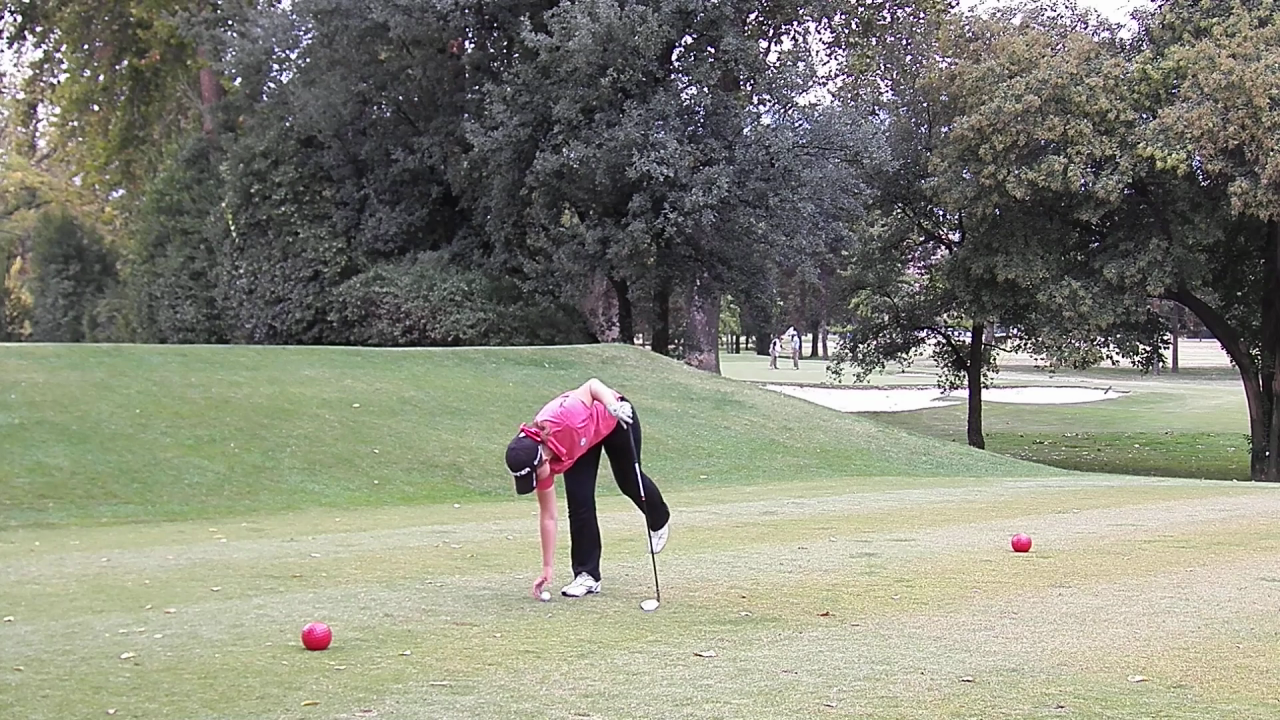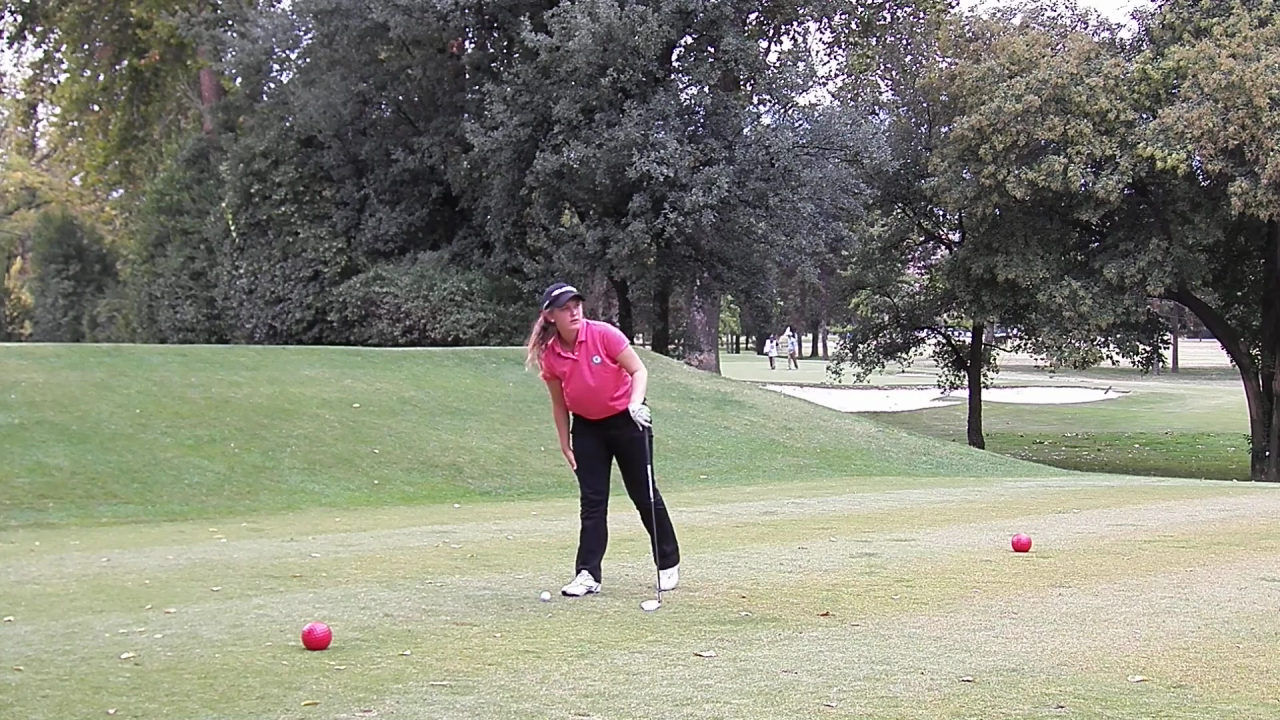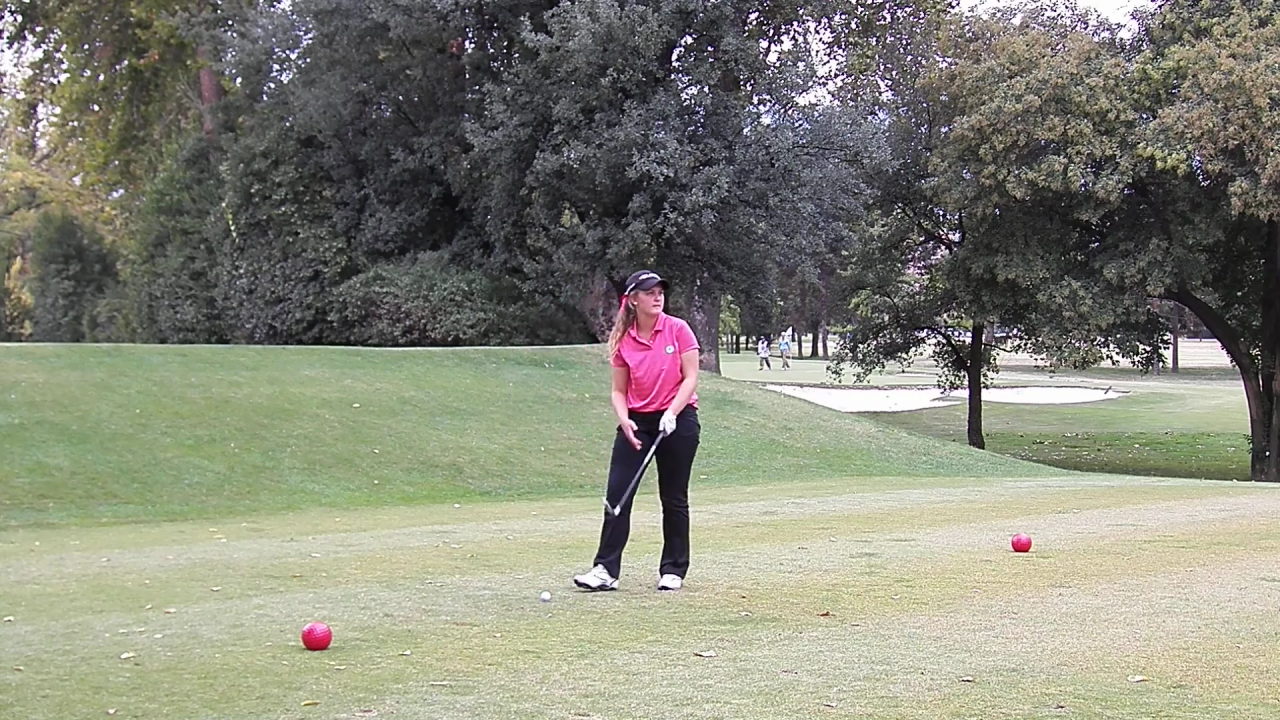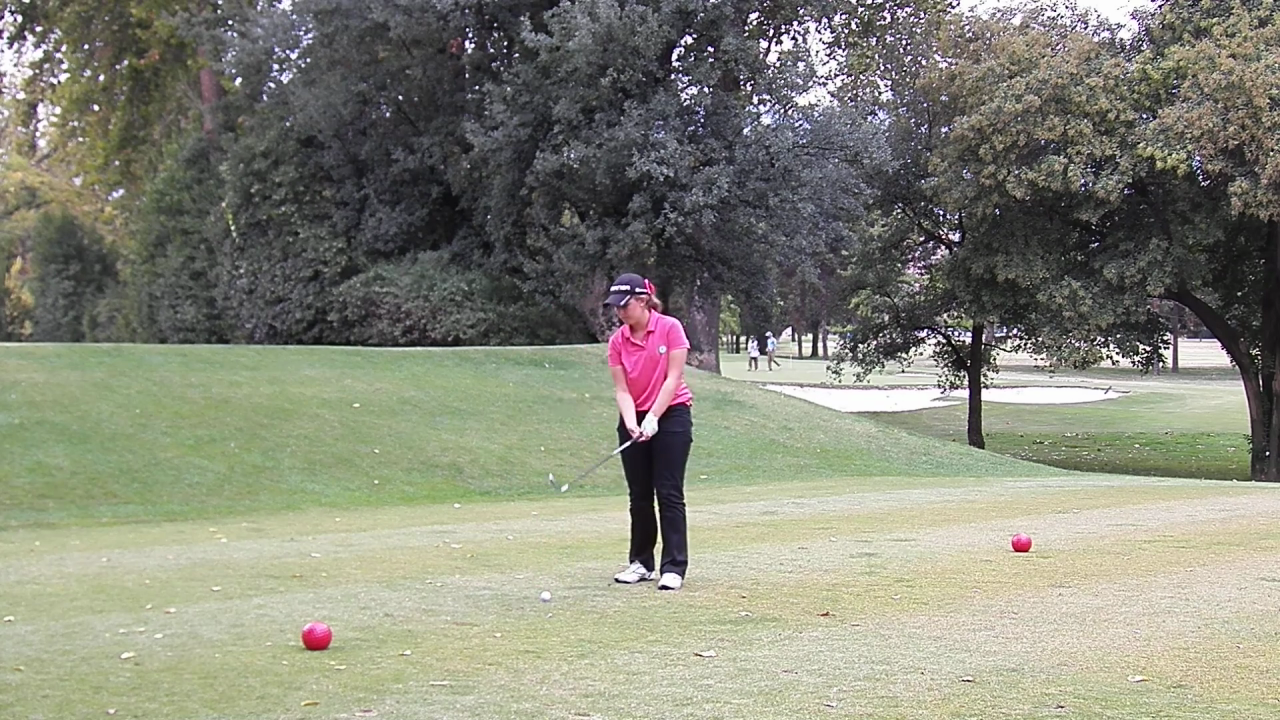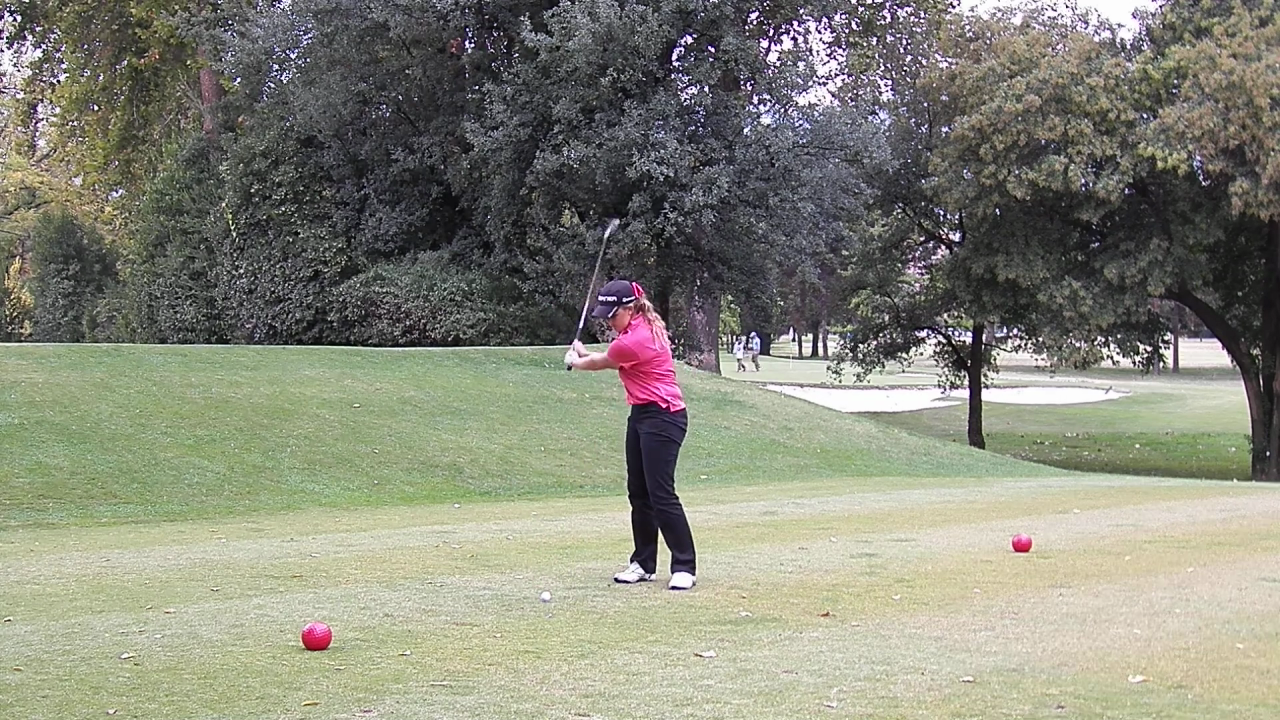
dt=0.7s
person 1, frame 1
left shoulder: (565, 421)
right shoulder: (538, 458)
left elbow: (592, 385)
right elbow: (548, 516)
left wrist: (613, 405)
right wrist: (547, 567)
left hip: (617, 422)
left knee: (630, 482)
right knee: (579, 503)
left ankle: (659, 522)
right ankle: (587, 573)
person 1, frame 2
left shoulder: (603, 334)
right shoulder: (548, 356)
left elbow: (639, 370)
right elbow: (560, 404)
left wrist: (636, 403)
right wrist: (566, 447)
left hip: (627, 419)
right hip: (588, 428)
left knee: (643, 494)
right knee: (592, 501)
left ankle: (668, 562)
right ankle: (588, 574)
person 1, frame 3
left shoulder: (678, 329)
right shoulder: (621, 340)
left elbow: (691, 377)
right elbow: (618, 390)
left wrist: (672, 414)
right wrist: (625, 423)
left hip: (677, 421)
right hip: (636, 423)
left knee: (673, 498)
right knee: (617, 492)
left ankle: (673, 569)
right ankle: (605, 569)
person 1, frame 4
left shoulder: (670, 328)
right shoulder: (617, 341)
left elbow: (674, 378)
right elbow: (622, 390)
left wrist: (652, 417)
right wrist: (632, 424)
left hip: (671, 418)
right hip: (634, 423)
left knee: (670, 494)
right knee: (639, 495)
left ankle: (673, 567)
right ankle: (641, 562)
person 1, frame 5
left shoulder: (633, 342)
right shoulder: (643, 328)
left elbow: (601, 363)
right elbow: (613, 359)
left wrist: (576, 361)
right wrist: (583, 354)
left hip: (662, 419)
right hip: (643, 416)
left knee: (661, 493)
right knee: (638, 492)
left ankle: (684, 566)
right ankle: (643, 562)
